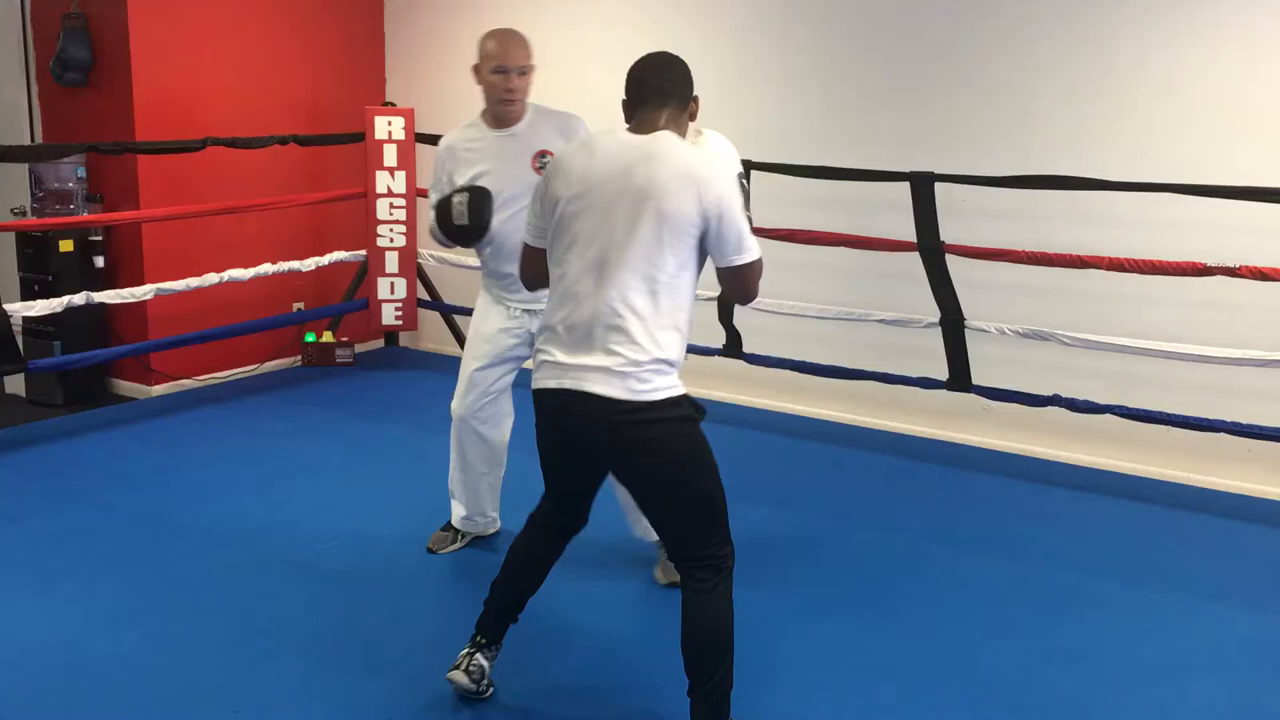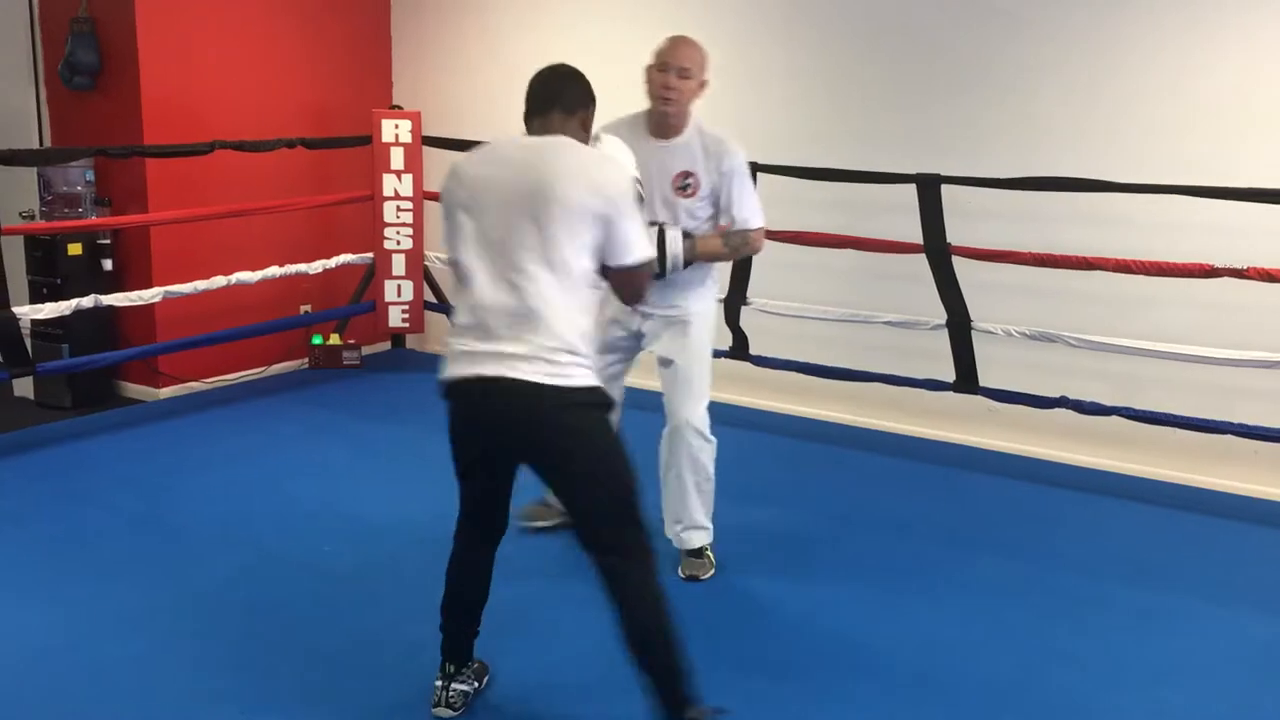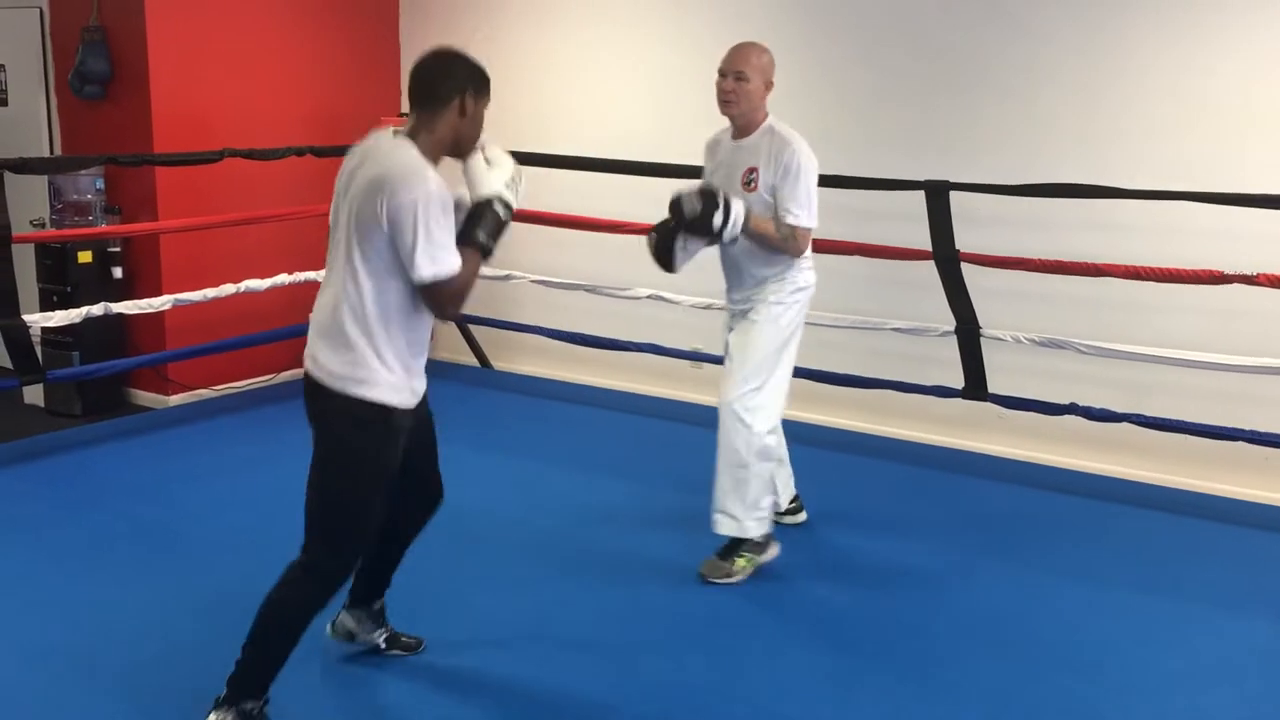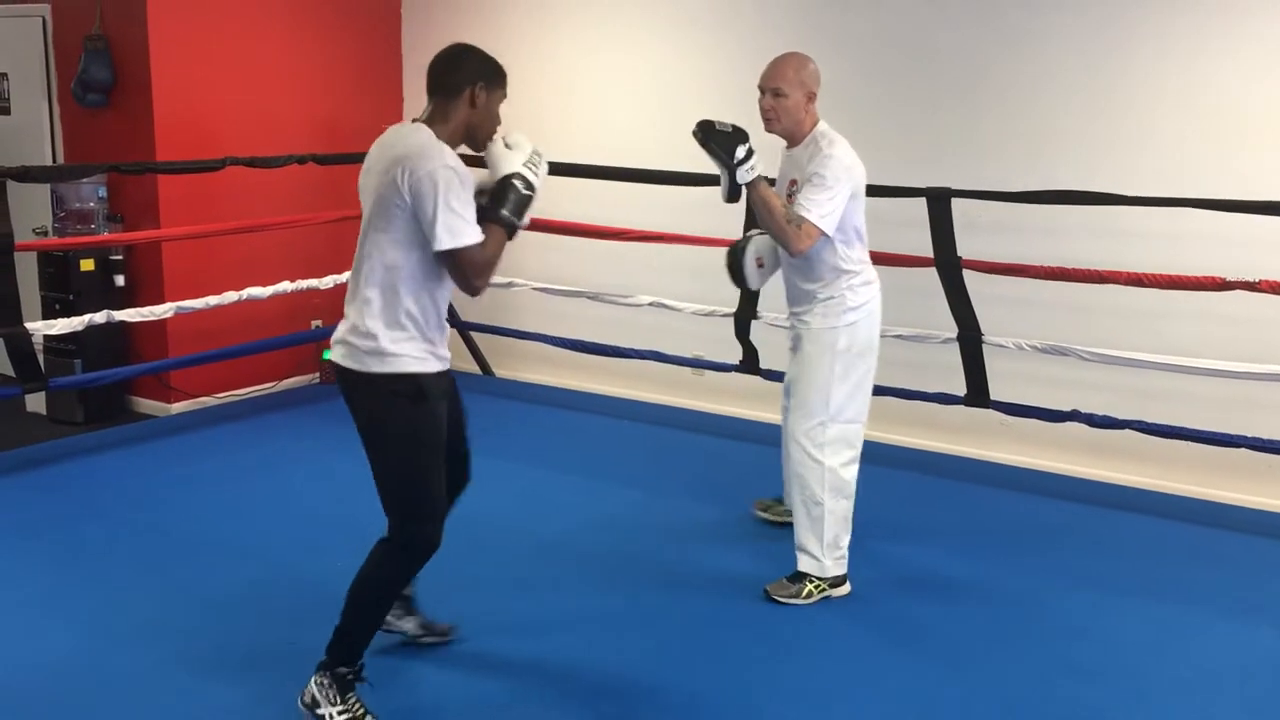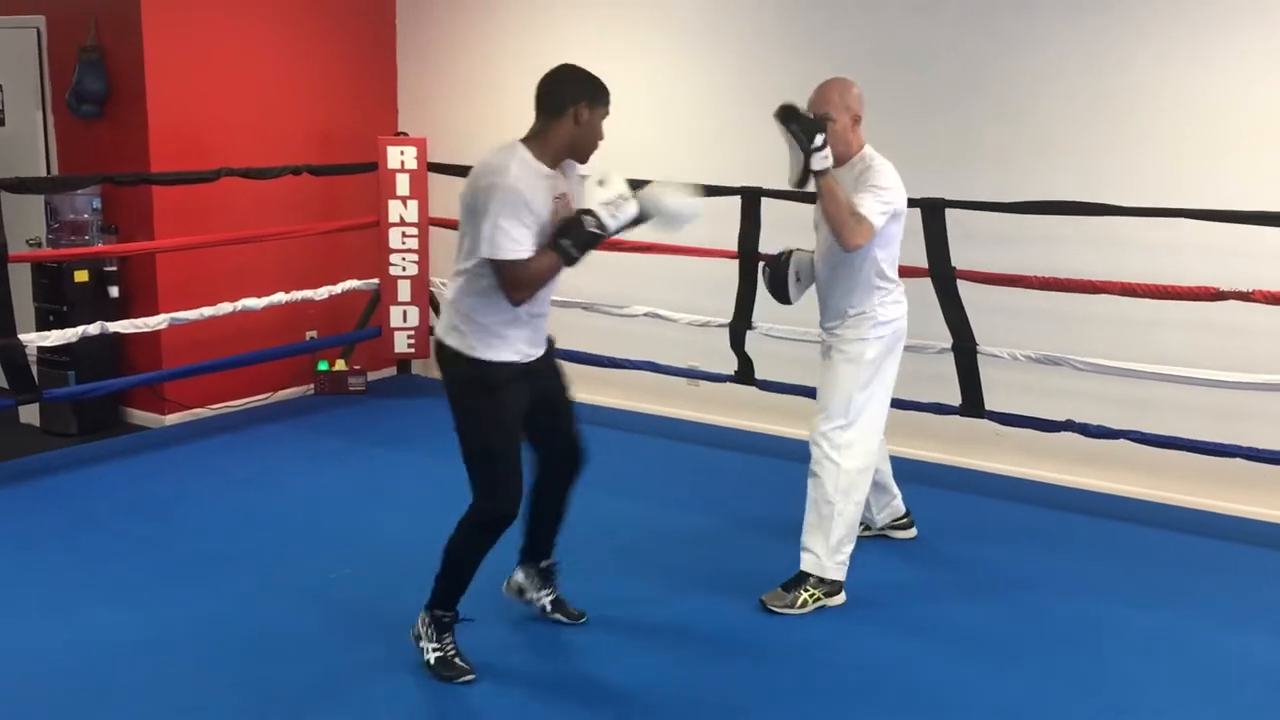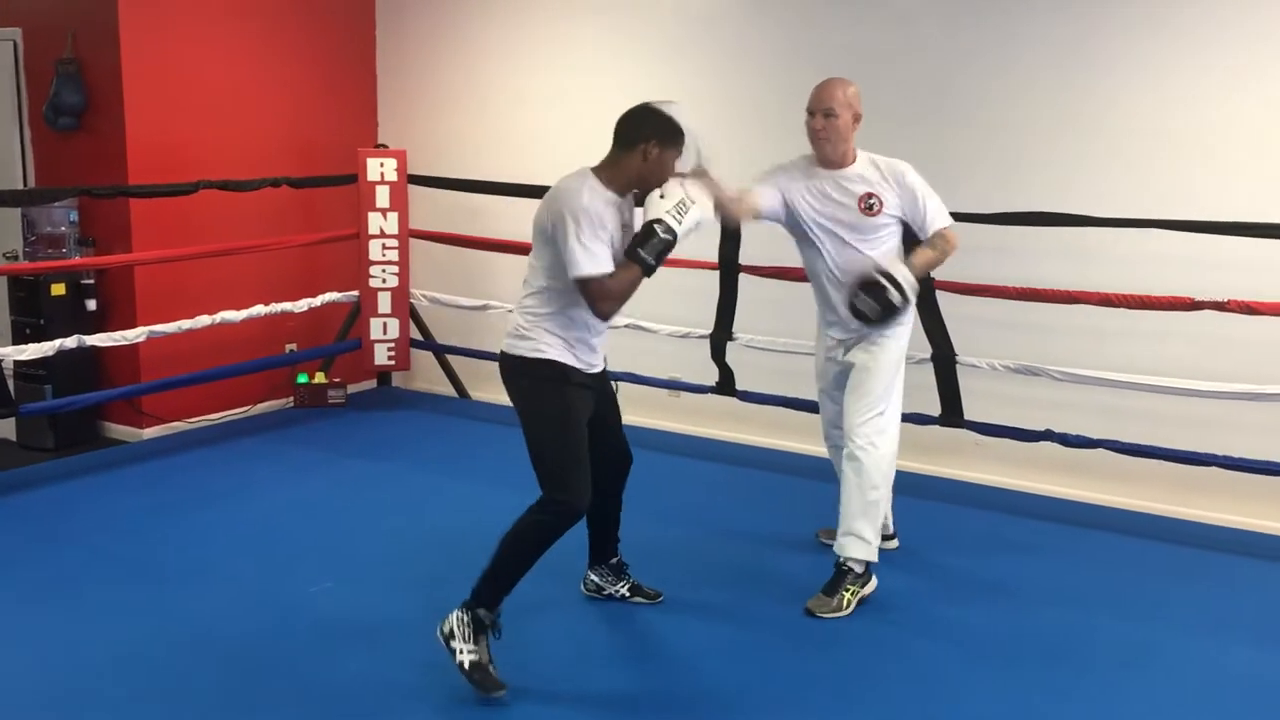
dt=0.5s
person 1, frame 1
left shoulder: (567, 163)
right shoulder: (706, 173)
left elbow: (533, 272)
right elbow: (744, 287)
left hip: (557, 390)
right hip: (644, 402)
left knee: (556, 519)
right knee: (708, 564)
left ankle: (477, 652)
person 1, frame 2
left shoulder: (466, 170)
right shoulder: (602, 173)
right elbow: (634, 288)
left hip: (472, 385)
right hip: (557, 393)
left knee: (479, 531)
right knee: (627, 558)
person 1, frame 3
left shoulder: (370, 154)
right shoulder: (419, 183)
right elbow: (447, 298)
left wrist: (465, 215)
right wrist: (488, 217)
left hip: (385, 379)
right hip: (363, 392)
left knee: (419, 498)
right knee: (326, 559)
left ankle: (363, 613)
person 1, frame 4
left shoulder: (397, 141)
right shoulder: (437, 164)
right elbow: (474, 274)
left wrist: (485, 201)
right wrist: (512, 196)
left hip: (407, 357)
right hip: (393, 368)
left knee: (449, 480)
right knee: (416, 529)
left ankle: (391, 605)
person 1, frame 5
left shoulder: (560, 170)
right shoulder: (504, 178)
left elbow: (564, 235)
right elbow: (517, 284)
left wrist: (659, 202)
right wrist: (586, 228)
left hip: (528, 349)
right hip: (479, 358)
left knee: (565, 457)
right knee: (498, 498)
left ankle: (534, 574)
right ankle: (436, 621)
person 1, frame 6
left shoulder: (617, 194)
right shoulder: (582, 204)
left elbow: (627, 259)
right elbow: (604, 301)
left wrist: (663, 226)
right wrist: (658, 239)
left hip: (583, 361)
right hip: (542, 359)
left knee: (614, 462)
right knee: (565, 498)
left ankle: (604, 571)
right ankle: (472, 619)
person 2, frame 1
left shoulder: (564, 129)
right shoulder: (456, 146)
right elbow: (441, 229)
right hip: (502, 301)
right knee: (473, 411)
left ankle: (663, 536)
right ankle: (471, 519)
person 2, frame 2
left shoulder: (720, 155)
right shoulder: (614, 136)
left elbow: (750, 238)
left wrist: (681, 249)
left hip: (684, 303)
right hip: (621, 295)
left knee: (687, 420)
left ankle: (693, 538)
right ankle: (569, 498)
person 2, frame 3
left shoulder: (790, 150)
right shoulder: (718, 145)
left elbow: (794, 240)
left wrist: (734, 216)
right wrist: (683, 230)
left hip: (780, 295)
right hip: (745, 294)
left knee: (742, 402)
right knee: (753, 401)
left ankle: (745, 534)
right ankle: (780, 500)
person 2, frame 4
left shoulder: (831, 158)
right shoulder: (794, 151)
left elbow: (799, 239)
left wrist: (747, 175)
right wrist: (765, 250)
left hip: (841, 313)
right hip: (813, 310)
left knee: (818, 433)
right knee: (800, 410)
left ankle: (825, 569)
right ankle: (798, 502)
person 2, frame 5
left shoulder: (876, 175)
right shoulder: (833, 170)
left elbow: (854, 237)
left wrist: (817, 167)
right wrist: (806, 264)
left hip: (870, 326)
right hip: (842, 324)
left knee: (834, 439)
right knee: (856, 429)
left ankle: (821, 575)
right ankle: (888, 513)
person 2, frame 6
left shoulder: (895, 175)
right shoulder: (791, 179)
left elbow: (945, 239)
right elbow: (738, 209)
left wrist: (903, 274)
right wrist: (697, 177)
left hip: (882, 328)
right hip: (834, 331)
left knee: (867, 437)
right knee: (841, 435)
left ankle: (856, 565)
right ankle: (875, 525)
